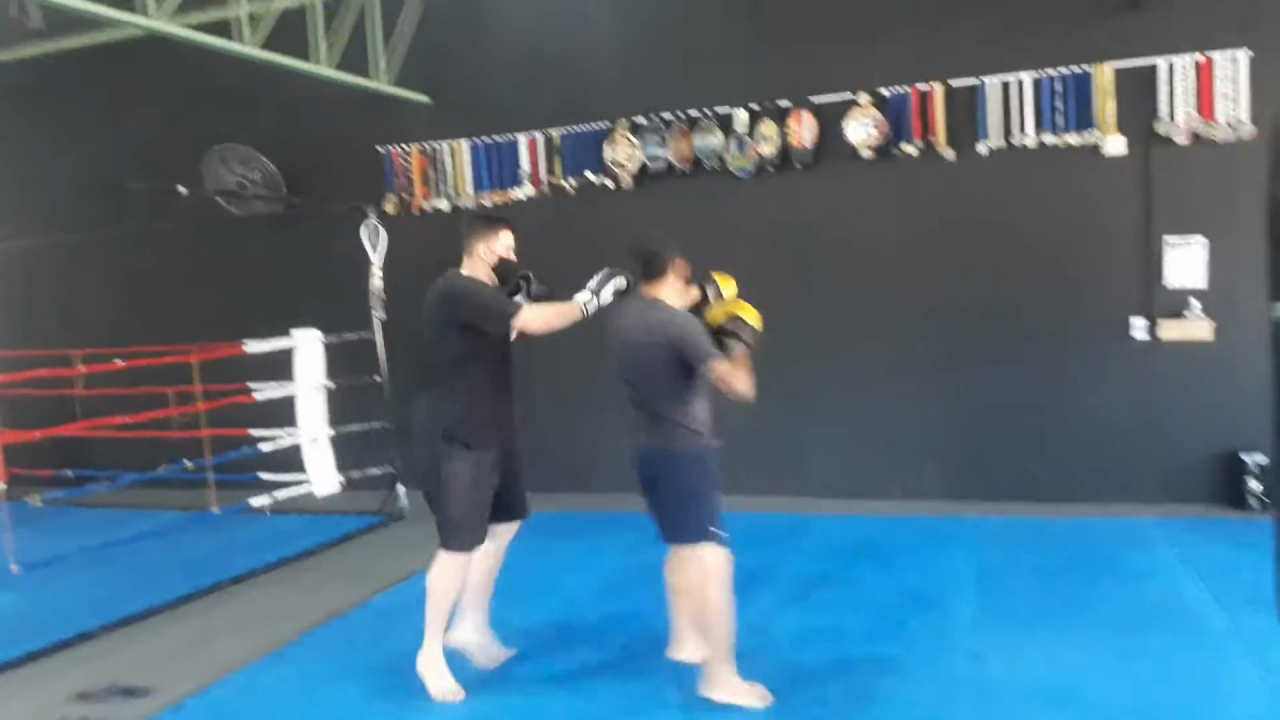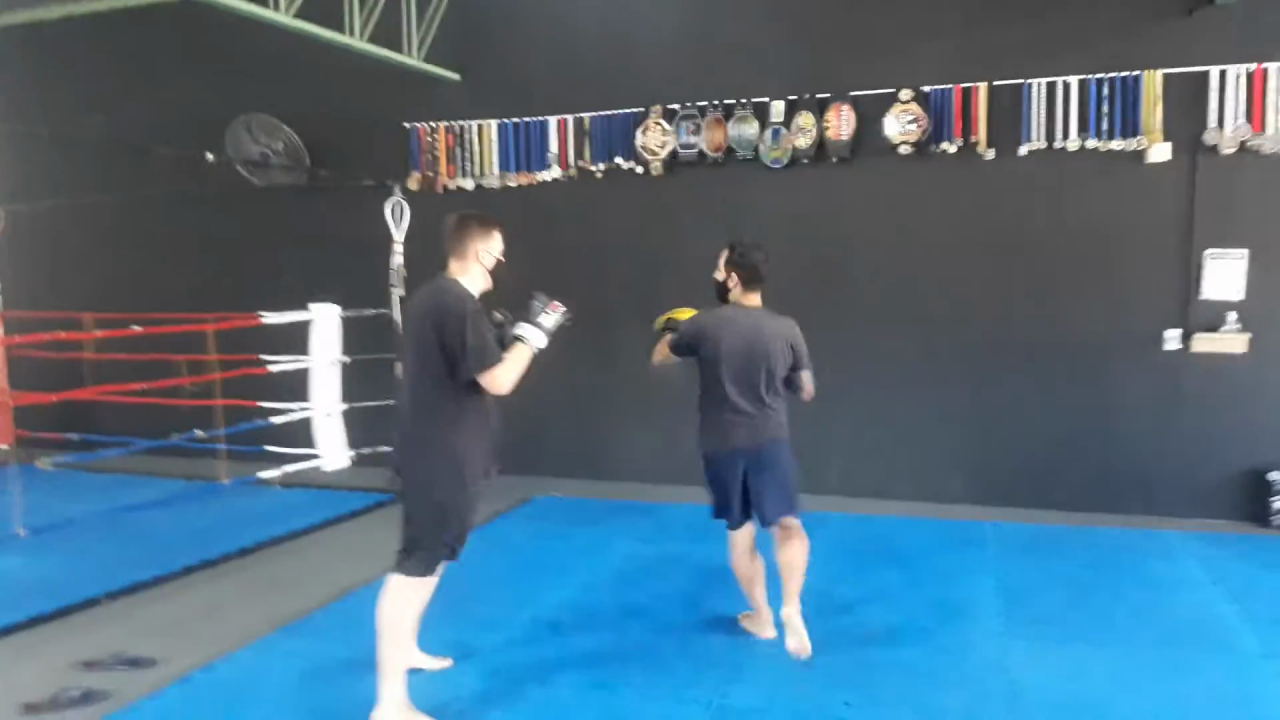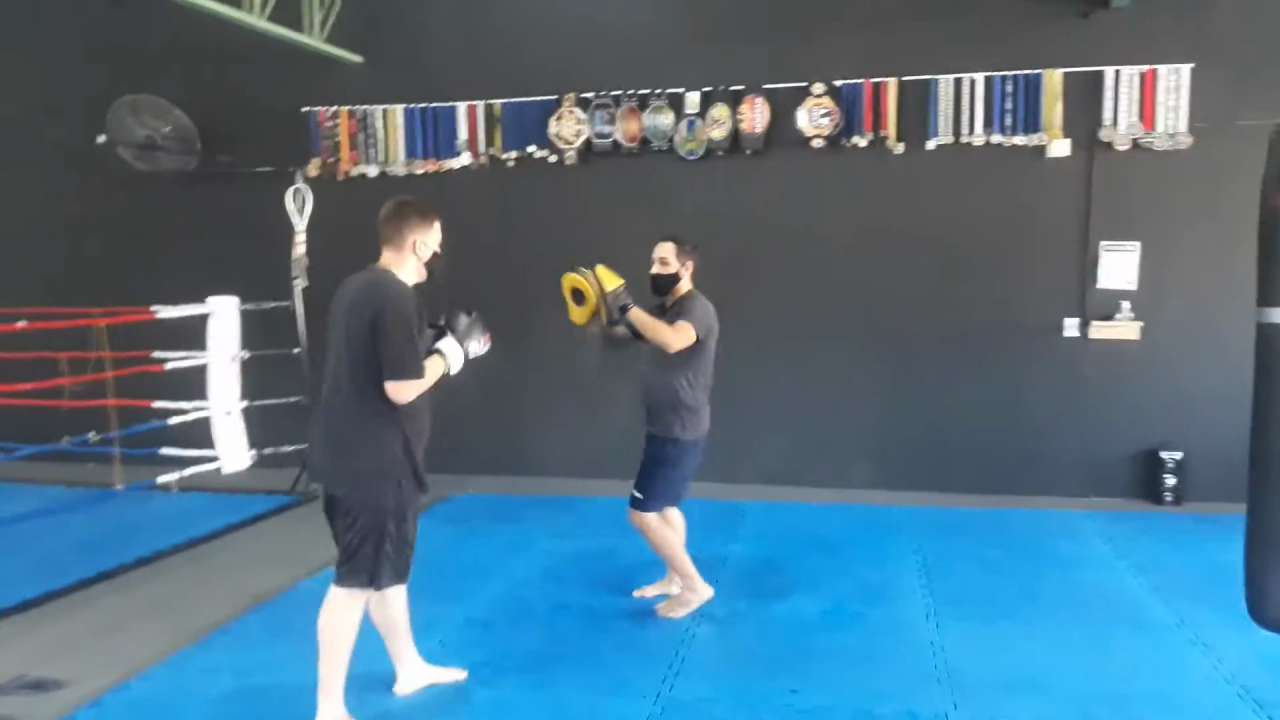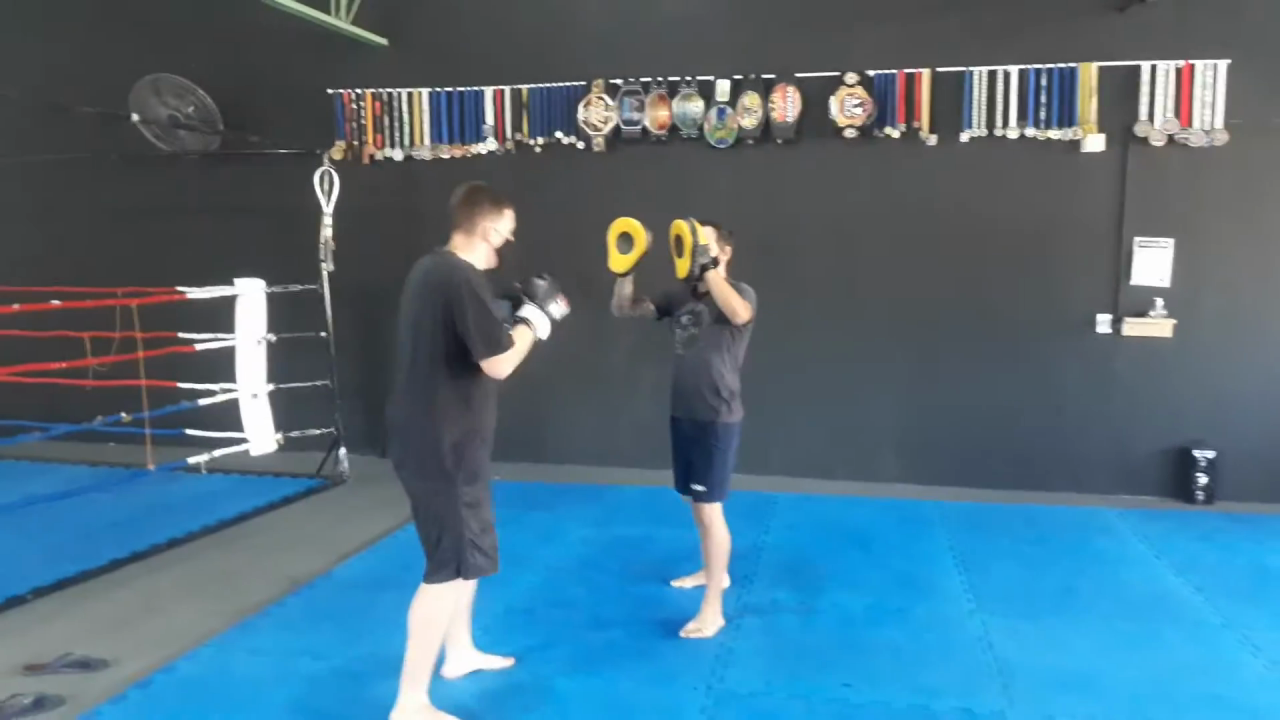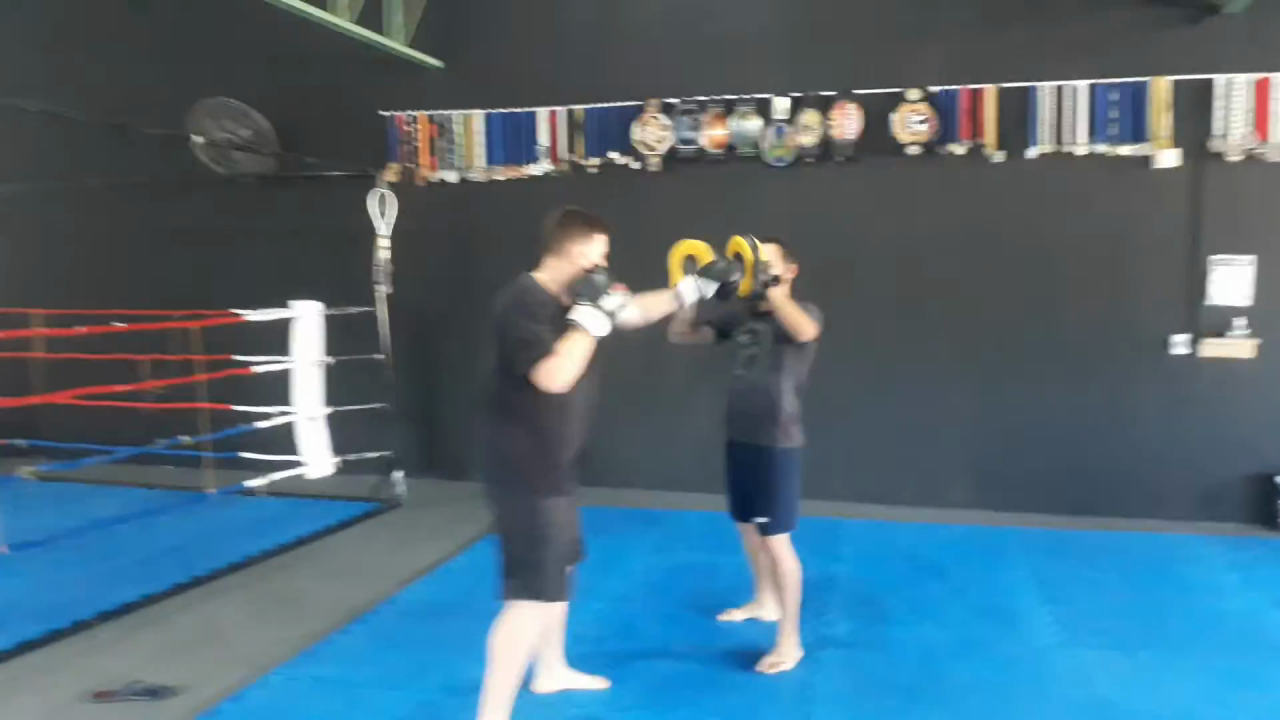
dt=0.4s
person 1, frame 1
left shoulder: (480, 293)
right shoulder: (458, 293)
left elbow: (504, 333)
right elbow: (537, 322)
left wrist: (521, 297)
right wrist: (592, 296)
left hip: (485, 431)
right hip: (454, 436)
left knee: (503, 522)
right knee: (461, 543)
left ankle: (471, 625)
right ankle: (431, 654)
person 1, frame 2
left shoulder: (431, 296)
right shoulder: (459, 305)
right elbow: (497, 381)
left wrist: (487, 336)
right wrist: (533, 330)
left hip: (433, 450)
right hip: (444, 457)
left knee: (431, 557)
right knee: (416, 568)
left ankle: (404, 647)
person 1, frame 3
left shoulder: (359, 287)
right shoulder: (394, 299)
right elbow: (402, 389)
left wrist: (439, 343)
right wrist: (453, 350)
left hip: (350, 452)
right hip: (372, 461)
left knee: (387, 569)
right knee: (358, 579)
left ankle: (410, 666)
person 1, frame 4
left shoulder: (433, 269)
right shoulder: (461, 279)
right elbow: (498, 363)
left wrist: (518, 315)
right wrist: (537, 316)
left hip: (443, 439)
right hip: (440, 447)
left knee: (469, 549)
right knee: (453, 568)
left ankle: (460, 652)
person 1, frame 5
left shoulder: (565, 297)
right shoulder: (524, 300)
left elbow: (625, 313)
right elbow: (554, 377)
left wrist: (691, 288)
right wrist: (588, 314)
left hip: (549, 463)
right hip: (524, 470)
left knee: (559, 566)
right knee: (534, 593)
left ankle: (551, 668)
person 2, frame 1
left shoulder: (626, 315)
right shoulder: (683, 326)
right elbow: (740, 387)
left wrist: (704, 294)
right wrist: (739, 341)
left hip: (649, 451)
right hip: (686, 451)
left knee: (680, 547)
right knee: (713, 557)
left ankle: (684, 638)
right ankle: (721, 677)
person 2, frame 2
left shoulder: (705, 323)
right shoulder: (788, 330)
left elbow: (659, 358)
right elbow: (806, 392)
left wrist: (670, 330)
left hip: (722, 445)
right hip: (771, 443)
left knee: (740, 532)
right knee: (789, 527)
left ankle: (762, 617)
right ankle: (791, 610)
person 2, frame 3
left shoulder: (696, 308)
right shoulder: (662, 309)
left elbow: (671, 342)
right elbow: (617, 334)
left wrist: (626, 307)
left hip: (680, 430)
right hip: (666, 427)
left knee: (642, 513)
right knee: (664, 506)
left ankle: (695, 586)
right ankle: (677, 578)
person 2, frame 4
left shoulder: (740, 293)
right shoulder: (680, 295)
left elbow: (739, 314)
right elbow: (623, 310)
left wrist: (706, 270)
right wrist: (625, 272)
left hip: (718, 418)
right hip: (683, 413)
left knee: (708, 509)
right knee: (693, 498)
left ankle: (713, 609)
right ankle: (714, 569)
person 2, frame 5
left shoulder: (801, 313)
right shoulder: (738, 313)
left elbow: (806, 332)
right elbow: (682, 335)
left wrist: (768, 289)
left hip: (777, 442)
right hip: (740, 437)
left knee: (775, 538)
right knee: (748, 525)
left ankle: (790, 640)
right ankle: (764, 601)
